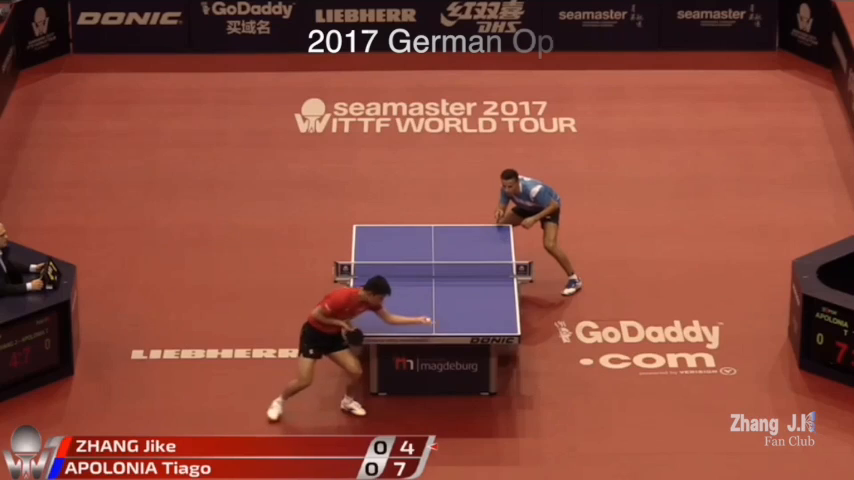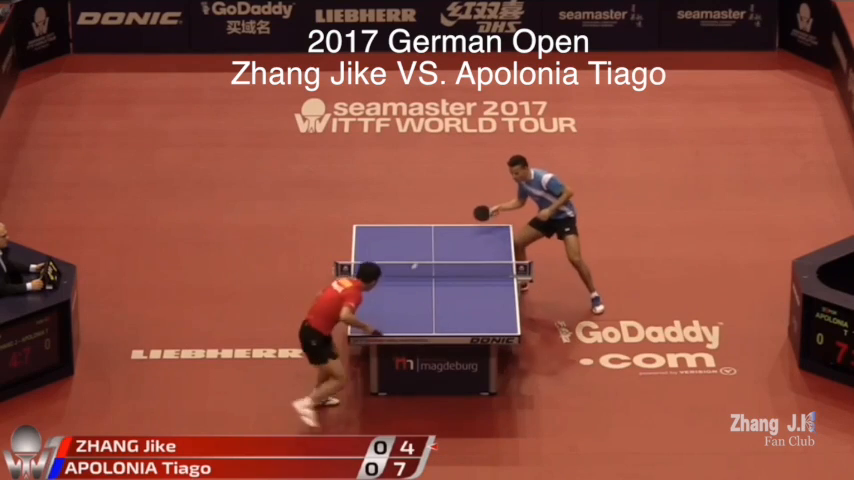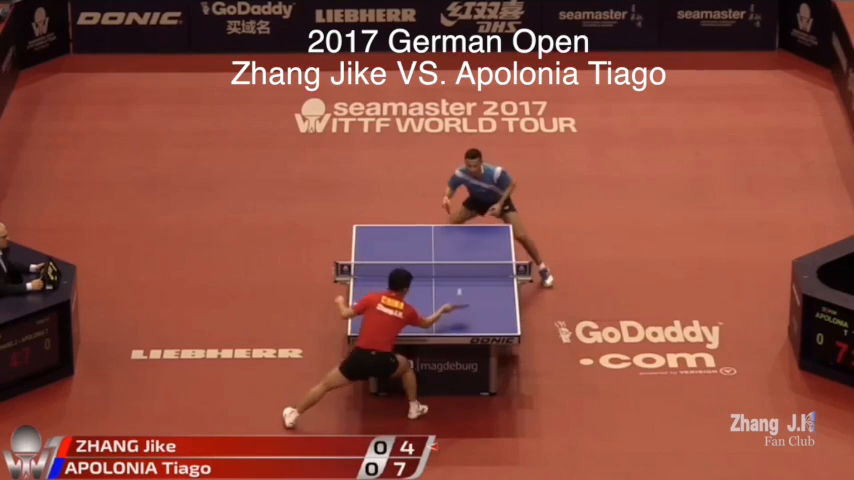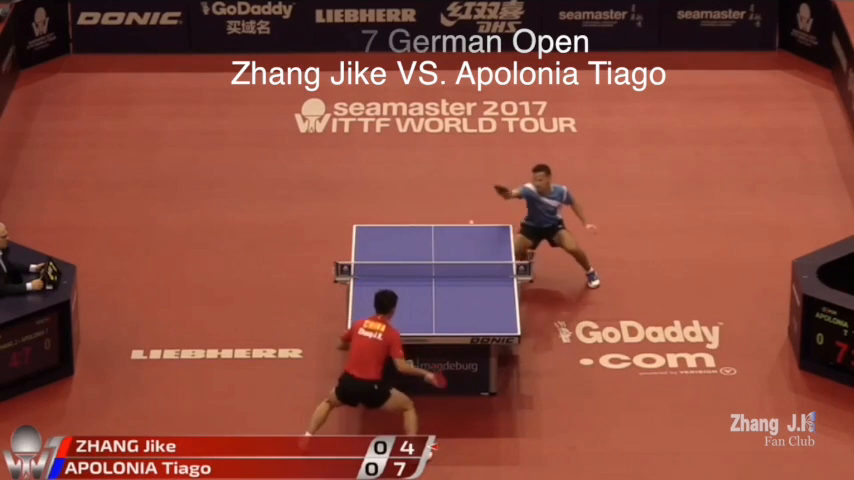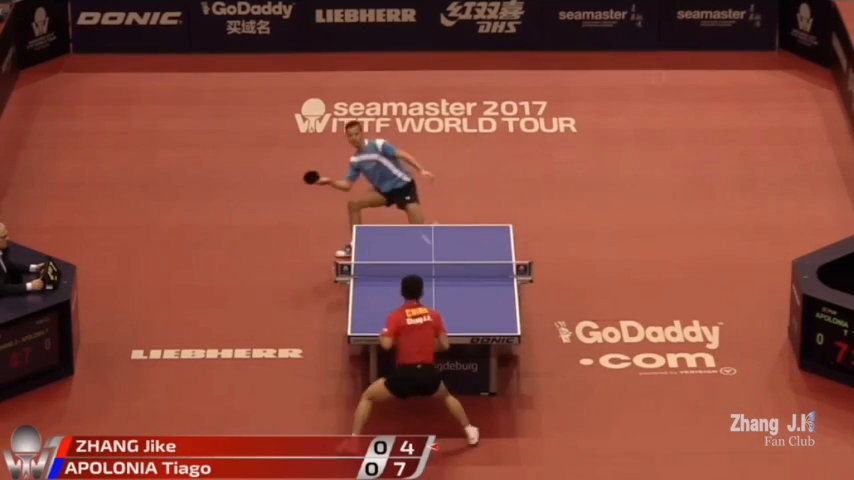
dt=1s
person 1, frame 1
left shoulder: (369, 301)
right shoulder: (342, 298)
left elbow: (390, 318)
right elbow: (315, 315)
left wrist: (417, 320)
right wrist: (340, 323)
left hip: (333, 336)
right hip: (313, 334)
left knee: (356, 372)
right knee: (304, 381)
left ankle: (348, 401)
right ankle: (279, 401)
person 1, frame 2
left shoulder: (340, 282)
right shoulder: (355, 293)
left elbow: (324, 302)
right elbow: (345, 316)
right wrist: (365, 326)
left hip: (306, 330)
right hip: (316, 337)
left knee: (330, 366)
right knee: (341, 379)
left ankle: (318, 397)
right ankle: (306, 404)
person 1, frame 3
left shoulder: (372, 299)
right shoulder: (407, 310)
left elbow: (345, 314)
right elbow: (426, 324)
left wrist: (340, 302)
right wrist: (442, 311)
left hip: (360, 357)
right hip: (382, 362)
left knee: (325, 385)
right knee: (406, 366)
left ankle: (293, 416)
right ankle: (414, 407)
person 1, frame 4
left shoulder: (358, 325)
right shoulder: (392, 335)
left elbow: (341, 345)
right elbow: (401, 367)
right wrist: (425, 374)
left hip: (349, 384)
right hip: (372, 389)
left knee: (328, 402)
right knee: (408, 407)
left ankle: (307, 439)
person 1, frame 5
left shoulder: (397, 316)
right shoulder: (433, 315)
left elbow: (386, 344)
right elbow: (445, 345)
left wrist: (383, 335)
left hip: (404, 373)
right hip: (427, 374)
left knee: (366, 398)
right knee: (445, 396)
right ankle: (470, 432)
person 2, frame 1
left shoulder: (534, 190)
right shoulder: (506, 188)
left elbow: (555, 205)
right elbow: (502, 207)
left wrist: (534, 219)
right wrist: (499, 213)
left hip: (549, 207)
right hip: (528, 207)
left knee: (549, 245)
left ankle: (574, 279)
person 2, frame 2
left shoulder: (545, 179)
right shoulder: (523, 182)
left elbow: (569, 192)
right elbow: (518, 202)
left wrist: (551, 210)
right wrist: (500, 207)
left hip: (565, 217)
right hip: (546, 217)
left knee: (575, 259)
right knee: (516, 243)
left ankle: (595, 296)
right ankle: (521, 281)
person 2, frame 3
left shoulder: (496, 172)
right shoulder: (460, 174)
left elbow: (512, 184)
right elbow: (450, 188)
left wrist: (500, 204)
right wrist: (446, 198)
left hip: (498, 201)
right hip: (477, 199)
left knee: (520, 236)
right knee: (452, 224)
left ankle: (543, 269)
person 2, frame 4
left shoulder: (562, 192)
right shoulder: (529, 190)
left elbow: (574, 204)
right elbow: (513, 194)
left wrist: (585, 223)
right wrist: (505, 192)
left hip: (553, 225)
right hip: (531, 227)
left knee: (573, 249)
right knee: (513, 253)
left ankle: (590, 272)
right ankle: (525, 256)
person 2, frame 5
left shoulder: (379, 146)
right shoulder: (355, 160)
left elbow: (404, 155)
right elbow: (347, 186)
left wrist: (421, 170)
right wrist: (329, 182)
left hip: (403, 187)
right hip: (384, 189)
right knee: (353, 205)
